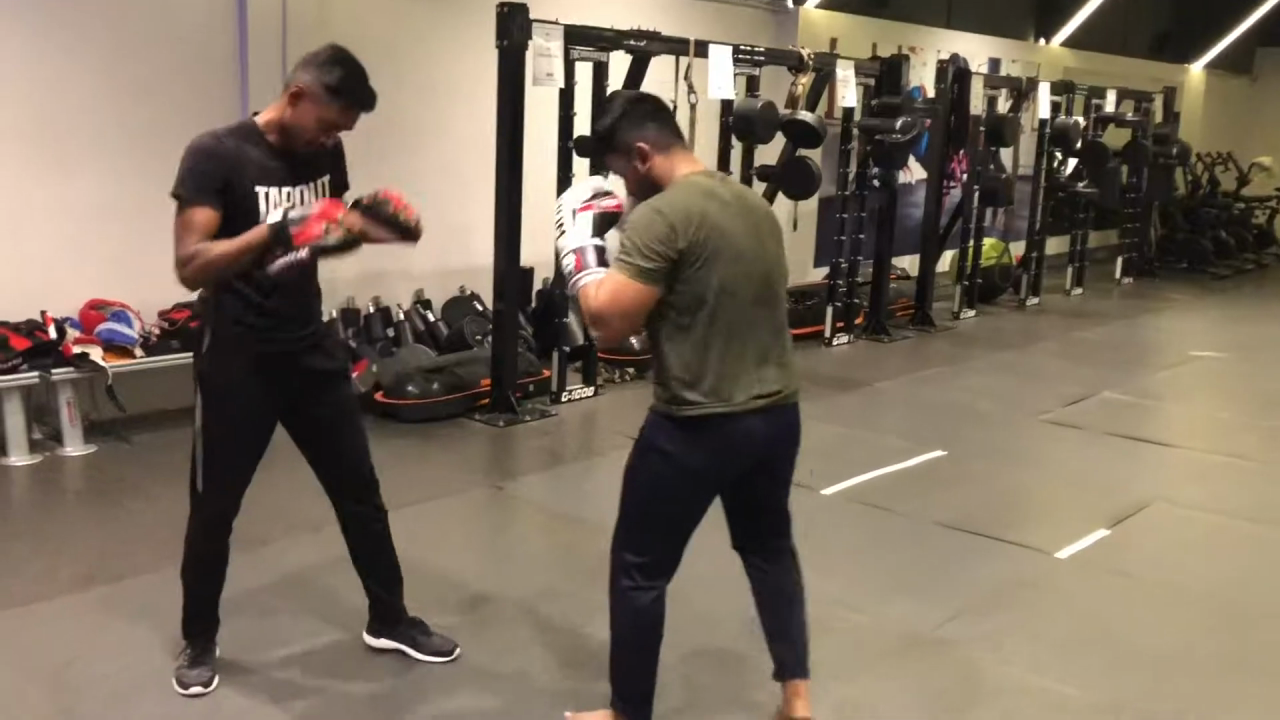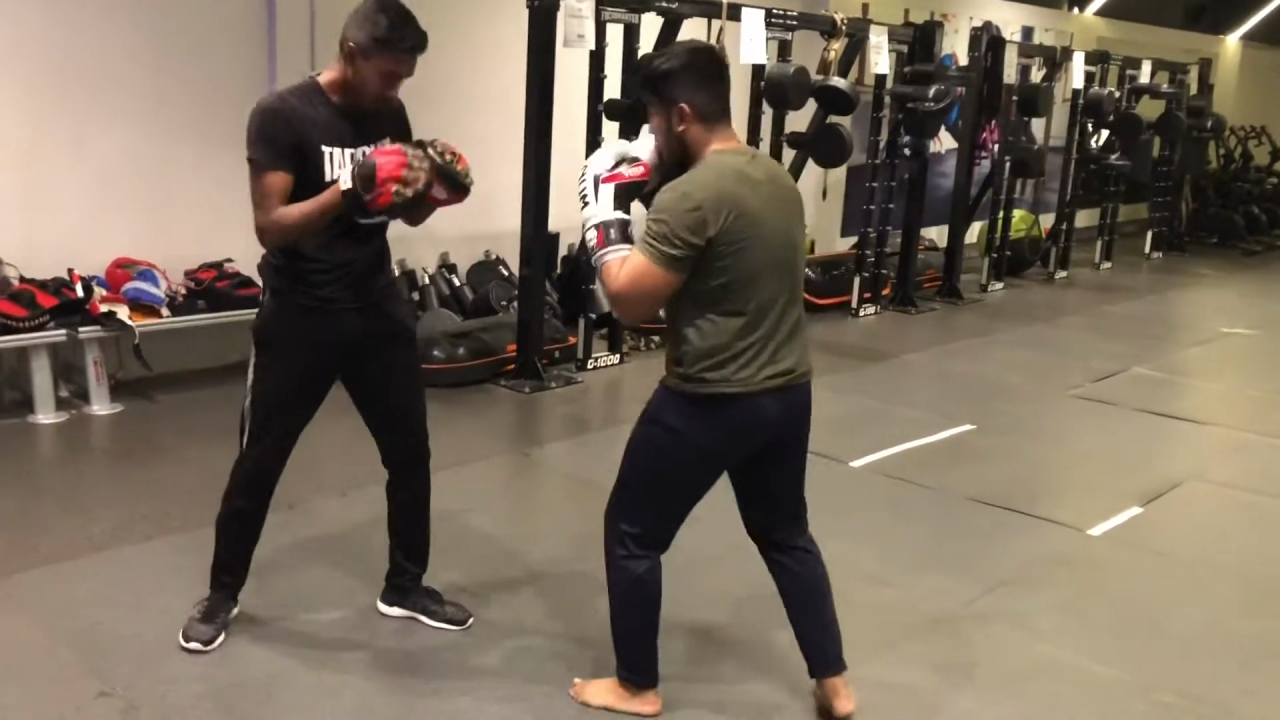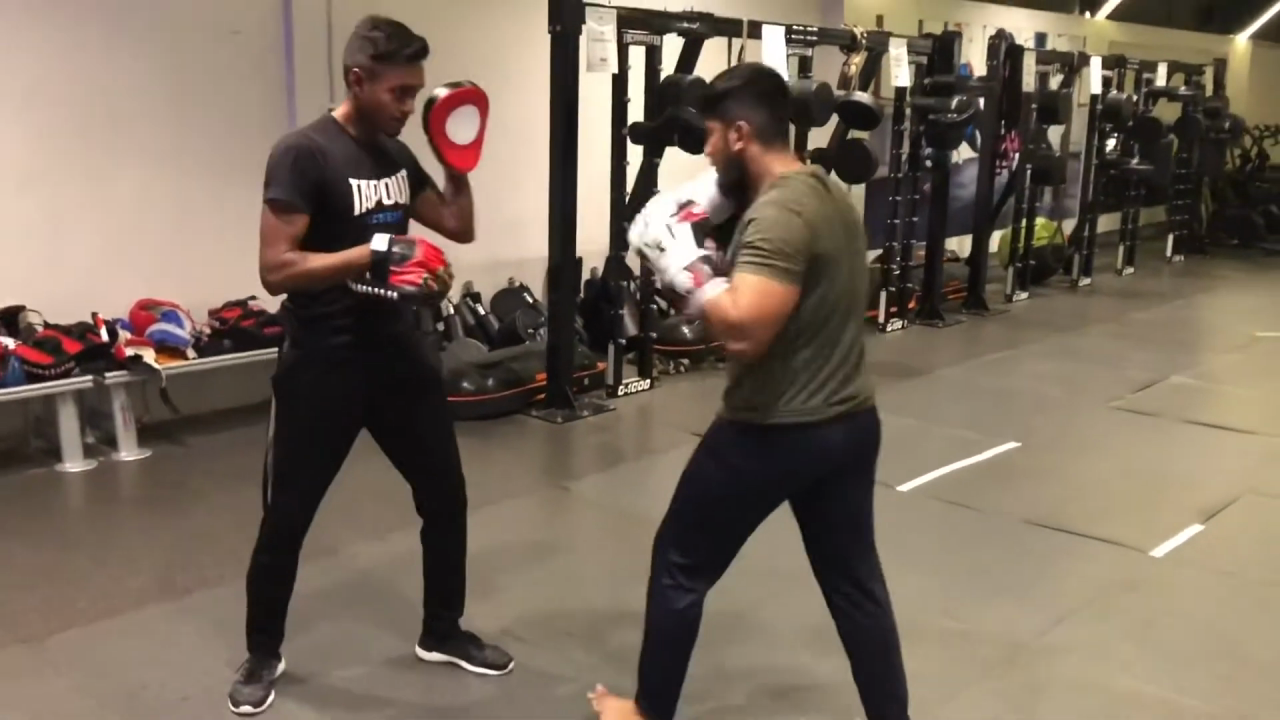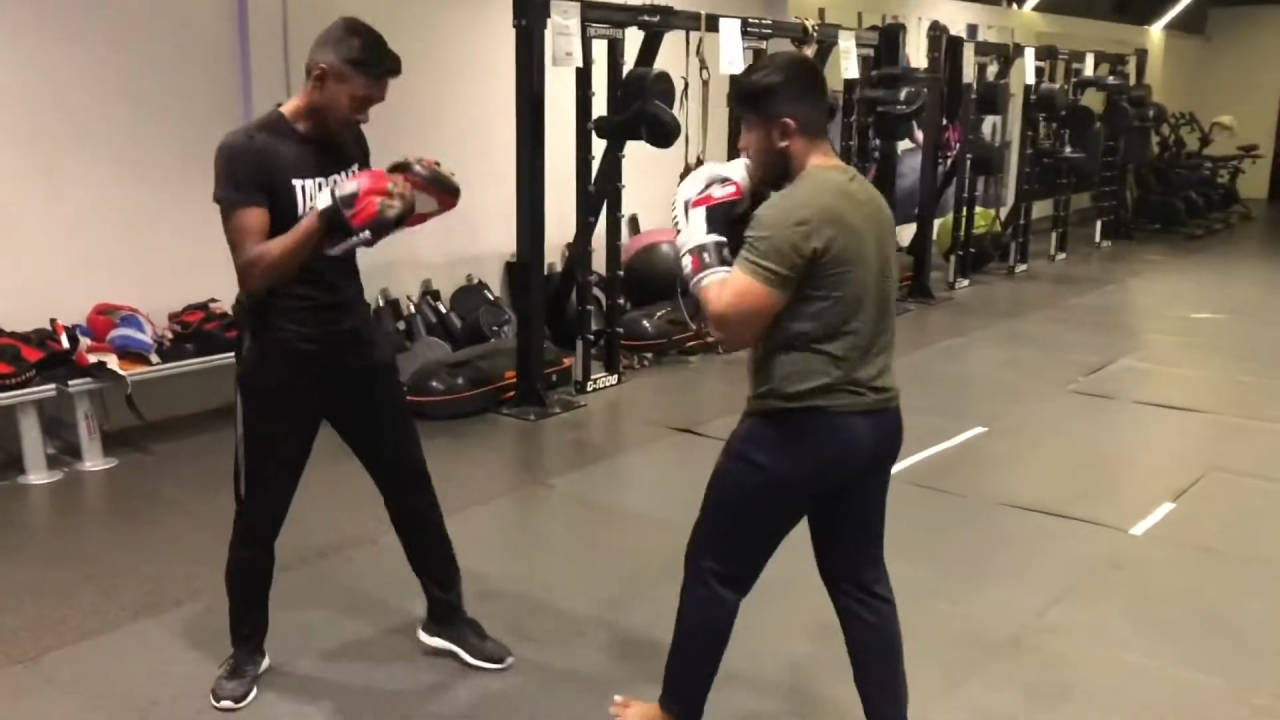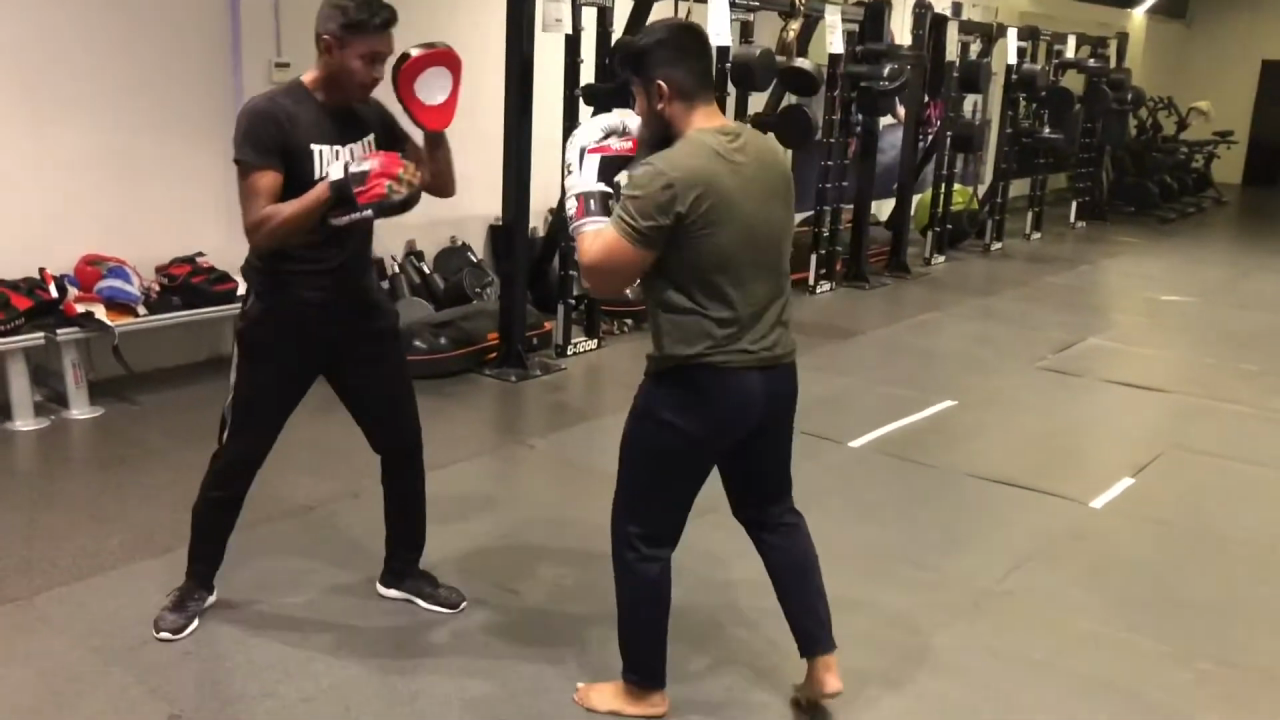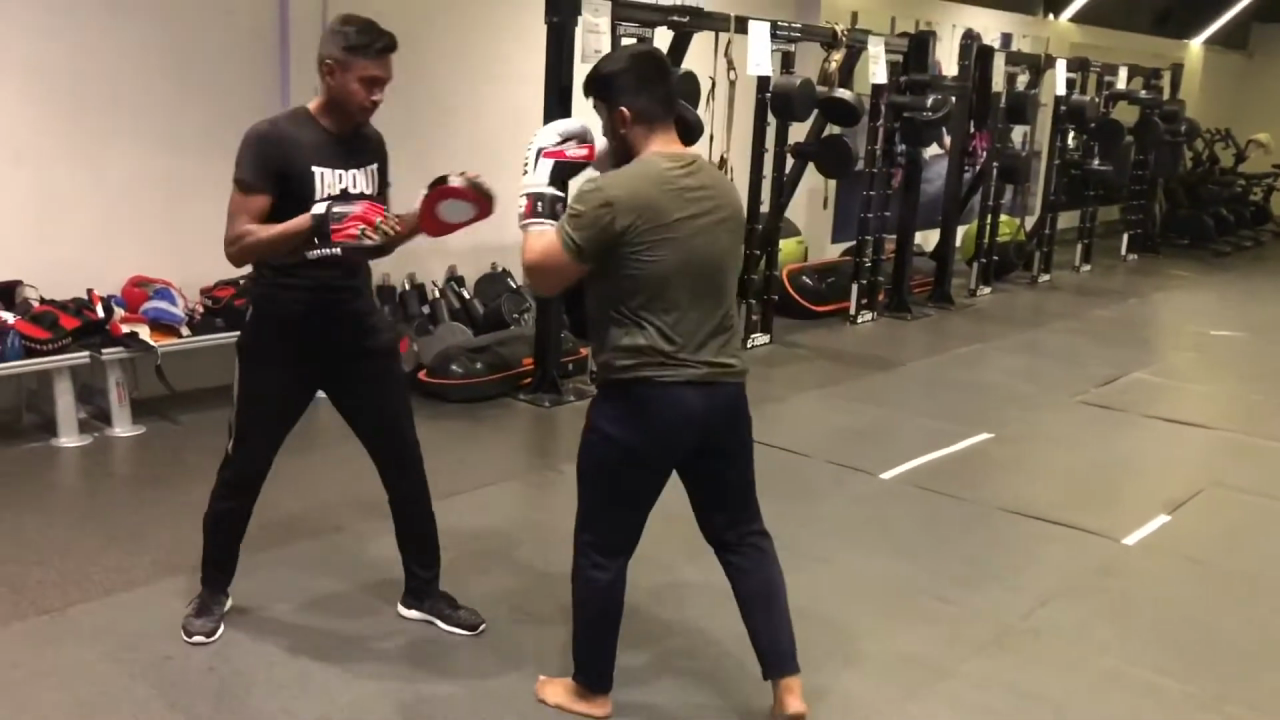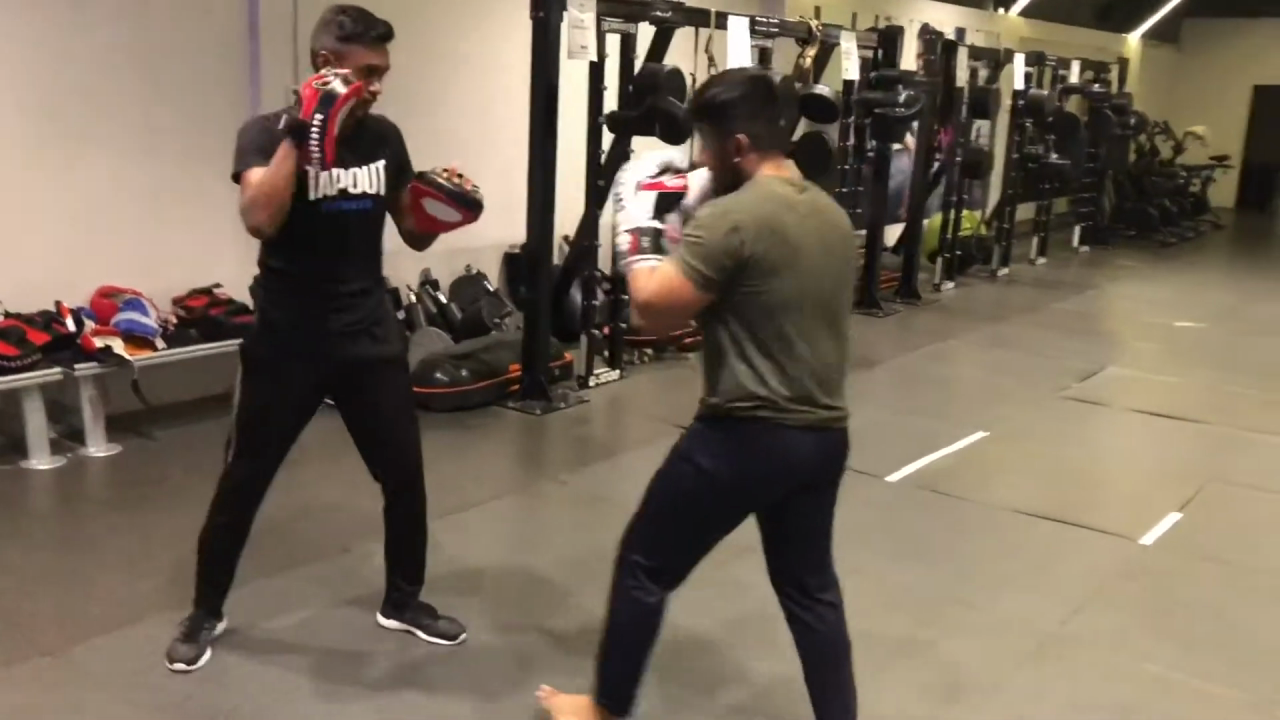
dt=0.7s
person 1, frame 1
left shoulder: (661, 216)
right shoulder: (753, 203)
left elbow: (608, 322)
left wrist: (578, 245)
left hip: (697, 427)
right hip: (776, 414)
left knee: (639, 569)
right knee: (768, 547)
person 1, frame 2
left shoulder: (690, 197)
right shoulder: (777, 178)
left elbow: (630, 301)
left wrist: (602, 211)
right wrist: (655, 171)
left hip: (707, 404)
right hip: (787, 394)
left knee: (633, 535)
right knee: (787, 537)
person 1, frame 3
left shoulder: (779, 213)
right shoulder: (832, 197)
left elbow: (744, 331)
left wrist: (677, 257)
right wrist: (720, 204)
left hip: (770, 433)
right hip: (850, 425)
left knee: (679, 566)
right knee: (854, 578)
person 1, frame 4
left shoulder: (794, 211)
right shoulder: (863, 196)
left elbow: (729, 321)
left wrist: (696, 237)
right wrist: (748, 189)
left hip: (799, 428)
right hip: (873, 422)
left knee: (714, 571)
right knee: (860, 580)
person 1, frame 5
left shoulder: (668, 175)
right shoulder: (768, 154)
left elbow: (600, 274)
left wrist: (584, 182)
right wrist: (644, 143)
left hip: (695, 386)
right hip: (774, 374)
left knee: (641, 534)
right knee: (772, 513)
person 1, frame 6
left shoulder: (612, 194)
right shoulder: (721, 187)
left elbow: (540, 274)
left wrist: (540, 183)
left hip: (640, 402)
right hip: (722, 394)
left knee: (601, 550)
right knee: (742, 537)
person 1, frame 7
left shoulder: (732, 218)
right shoulder: (833, 216)
left elbow: (654, 309)
left wrist: (636, 223)
left hip: (743, 437)
right hip: (823, 436)
left knee: (645, 568)
right knee: (810, 589)
person 2, frame 1
left shoulder: (324, 154)
right shoulder: (214, 155)
right elbow: (191, 266)
left wrist: (371, 222)
right wrist: (281, 230)
left hip: (311, 350)
right hip: (238, 359)
left knee: (359, 489)
right knee: (214, 507)
left ankle: (389, 619)
right ankle: (199, 641)
person 2, frame 2
left shoulder: (389, 115)
right shoulder: (281, 116)
left elbow: (411, 205)
right elbow: (269, 228)
left wrist: (436, 182)
right wrist: (354, 187)
left hip: (377, 309)
right hip: (300, 316)
left knee: (409, 454)
right knee: (259, 463)
left ankle: (405, 586)
right ankle: (222, 595)
person 2, frame 3
left shoulder: (395, 154)
right shoulder: (303, 153)
left elbow: (461, 229)
right elbow: (276, 270)
left wrist: (458, 160)
right wrist: (376, 252)
left hip: (400, 354)
right hip: (322, 364)
left knee: (445, 497)
right knee: (287, 518)
left ankle: (442, 631)
right ankle: (262, 655)
person 2, frame 4
left shoulder: (350, 143)
right shoulder: (248, 151)
right elbow: (255, 271)
left wrist: (400, 209)
right wrist: (335, 214)
left hip: (355, 344)
right hip: (280, 357)
left knee: (408, 481)
right knee: (260, 510)
left ankle: (446, 615)
right ankle: (247, 649)
person 2, frame 5
left shoulder: (371, 115)
right shoulder: (268, 116)
left elbow: (442, 185)
right elbow: (260, 229)
left wrist: (435, 123)
right wrist: (339, 188)
left hip: (360, 309)
right hip: (283, 315)
left knee: (403, 444)
right knee: (238, 456)
left ankle: (402, 571)
right ankle: (197, 584)
person 2, frame 6
left shoulder: (370, 143)
right shoulder: (272, 141)
right elbow: (239, 246)
left wrist: (428, 218)
right wrist: (321, 218)
left hip: (358, 330)
right hip: (282, 337)
left knee: (405, 463)
right knee: (243, 470)
left ankle: (423, 591)
right ankle: (214, 591)
person 2, frame 7
left shoulder: (384, 137)
right shoulder: (267, 132)
left elbow: (413, 233)
right elbow: (262, 221)
right wrist: (299, 129)
left hip: (369, 336)
right hip: (288, 340)
left knee: (404, 474)
right knee: (243, 482)
left ankle: (402, 601)
right ankle: (205, 614)
